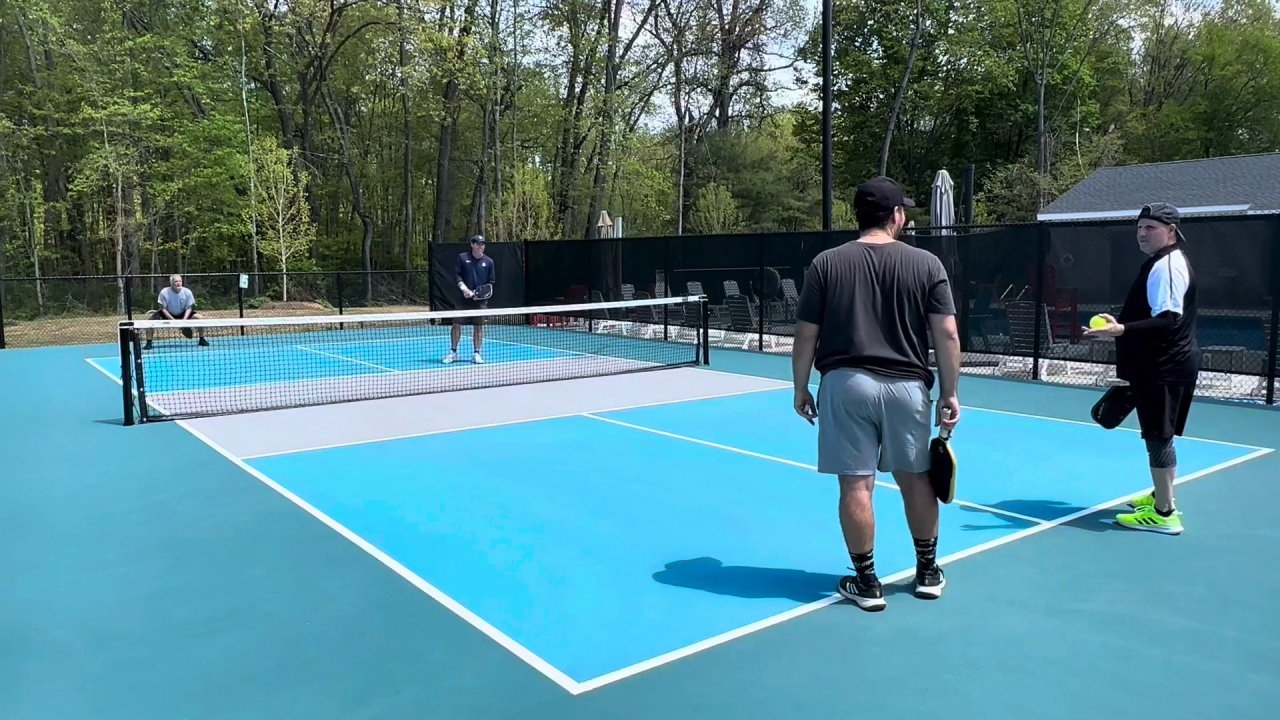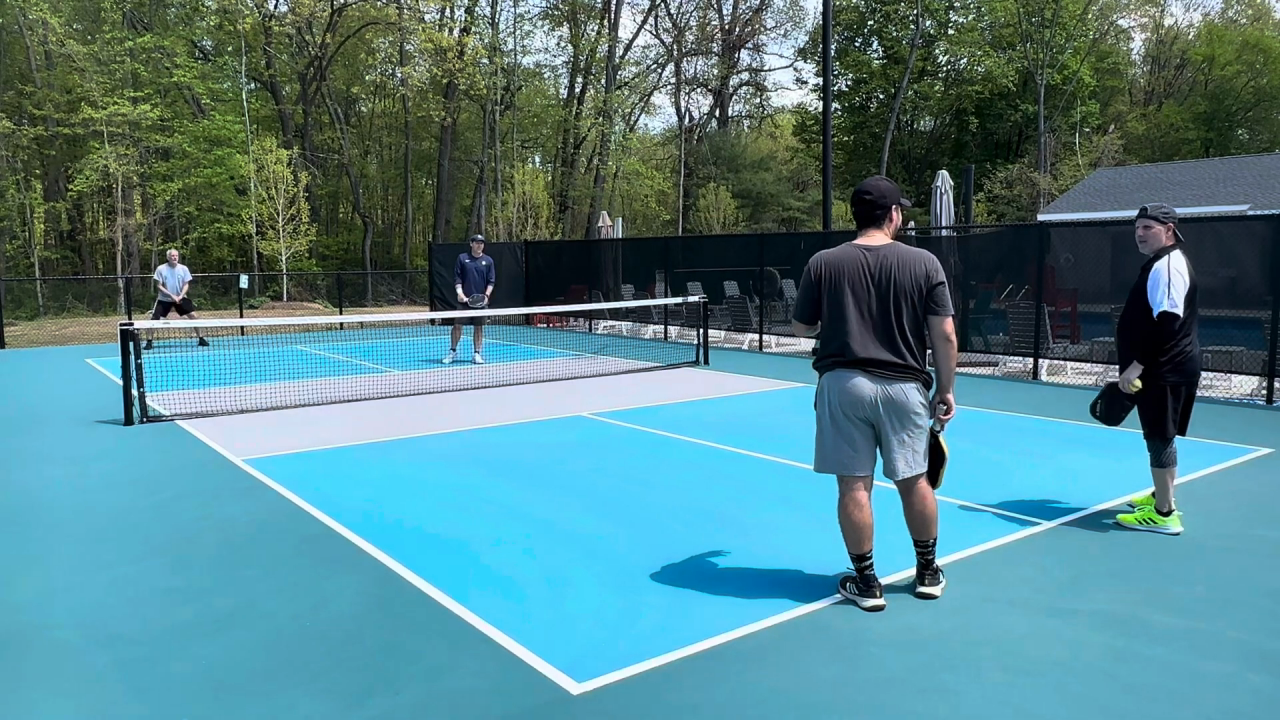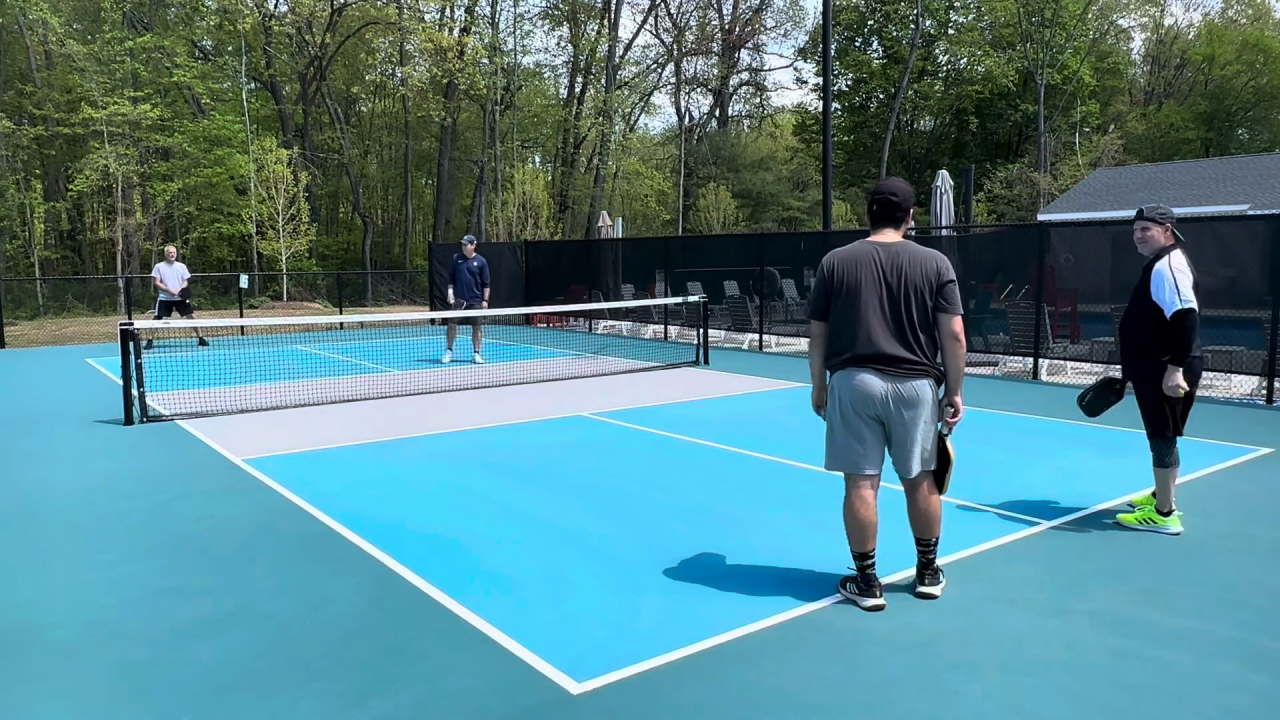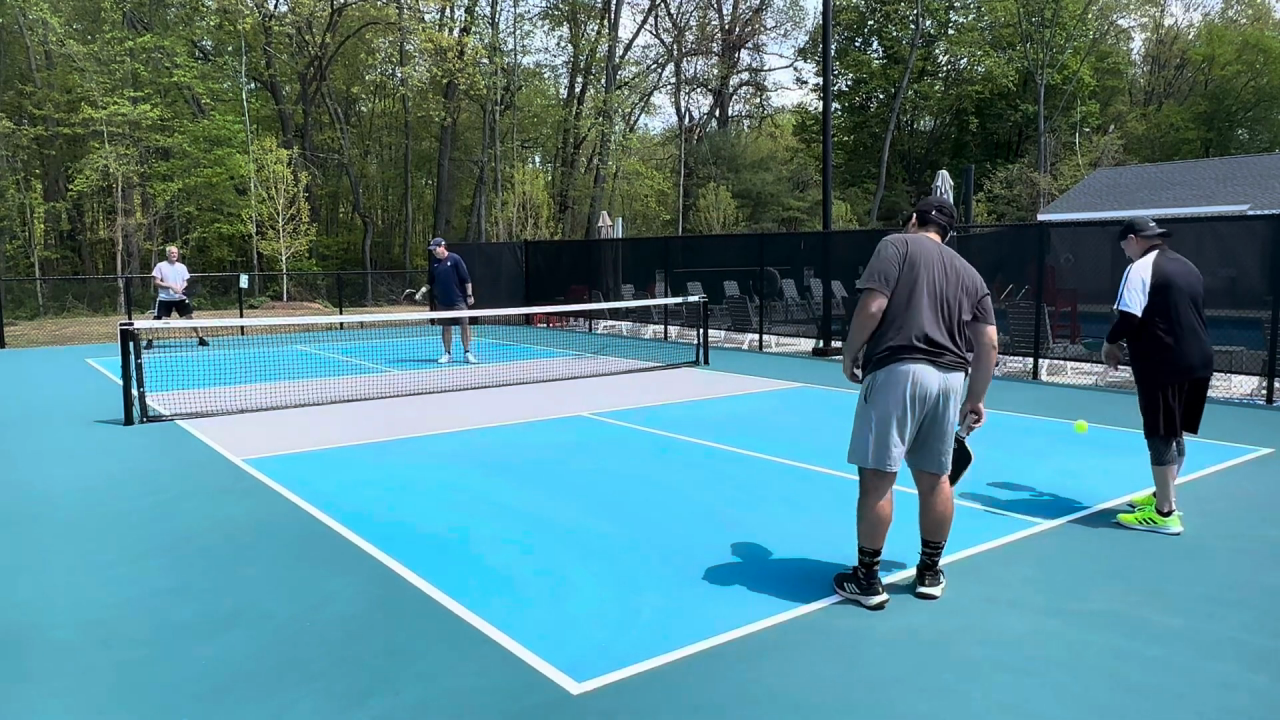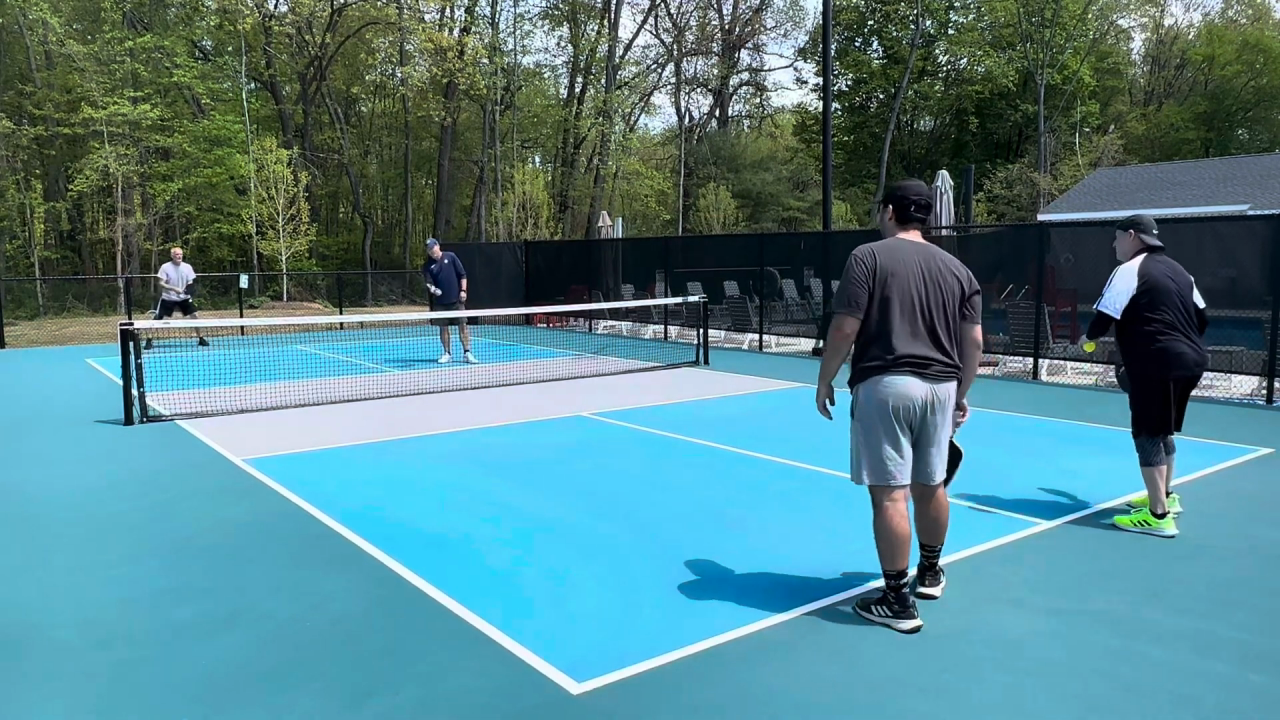
dt=0.7s
person 1, frame 1
left shoulder: (826, 263)
right shoulder: (926, 264)
left elbow: (806, 335)
right elbow: (946, 335)
left wrist: (800, 388)
right wrist: (950, 393)
left hip: (847, 383)
right hip: (906, 385)
left knee: (856, 485)
right knee: (915, 479)
left ankle: (866, 582)
right ankle: (928, 572)
person 1, frame 2
left shoulder: (823, 264)
right shoulder: (923, 263)
left elbow: (801, 328)
right elbow: (944, 336)
right wrist: (945, 390)
left hip: (844, 385)
right hip: (903, 387)
left knee: (854, 486)
right knee: (915, 481)
left ankle: (866, 583)
right ankle: (928, 573)
person 1, frame 3
left shoulder: (836, 262)
right shoulder: (934, 262)
left elbow: (818, 333)
right elbow: (953, 335)
left wrist: (819, 385)
right wrist: (954, 391)
left hip: (854, 382)
right hip: (915, 384)
left knee: (861, 484)
right knee: (921, 481)
left ankle: (866, 582)
right ankle: (928, 572)
person 1, frame 4
left shoulder: (897, 244)
right shoulder: (970, 273)
left elbow: (872, 306)
right elbow: (988, 345)
left wrist: (850, 357)
right wrist: (975, 399)
left hip: (898, 372)
right hip: (949, 378)
left knee: (876, 476)
right knee: (934, 479)
left ankle: (867, 579)
right ankle: (930, 572)
person 1, frame 5
left shoulder: (868, 257)
right shoulder: (956, 268)
left elbow: (845, 329)
right elbow: (973, 342)
left wrist: (824, 382)
right wrist: (961, 394)
left hip: (884, 387)
right hip: (938, 387)
left knee: (889, 494)
right knee: (930, 485)
left ankle: (898, 601)
right ankle: (929, 573)
person 2, frame 1
left shoulder: (1168, 266)
right shoulder: (1161, 264)
left elbow: (1167, 320)
left wrist: (1119, 330)
left hip: (1164, 369)
right hip: (1159, 367)
left knee: (1158, 437)
right knee: (1159, 435)
left ankle: (1164, 513)
right ankle: (1161, 497)
person 2, frame 2
left shoulder: (1166, 266)
right shoulder: (1161, 263)
left elbow: (1168, 323)
left wrist: (1135, 367)
right wrist: (1138, 366)
left hip: (1164, 371)
right hip: (1162, 369)
left knee: (1159, 436)
right knee: (1161, 435)
left ankle: (1164, 514)
right ankle: (1162, 497)
person 2, frame 3
left shoulder: (1168, 266)
right shoulder: (1160, 264)
left elbow: (1186, 320)
left wrist: (1174, 369)
right wrist: (1136, 370)
left hip: (1165, 371)
right hip: (1155, 369)
left knee: (1161, 437)
right knee: (1161, 435)
left ankle: (1164, 514)
right ankle: (1161, 497)
person 2, frame 4
left shoulder: (1140, 268)
right shoulder: (1188, 267)
left elbow: (1128, 318)
left wrist: (1111, 342)
left hip: (1164, 366)
right hip: (1196, 361)
left knee: (1159, 435)
right knee: (1173, 433)
left ankle: (1164, 513)
right ankle: (1163, 496)
person 2, frame 5
left shoulder: (1129, 270)
right shoulder: (1178, 270)
left elbow: (1104, 318)
right elbow: (1202, 318)
left wrist: (1088, 335)
left hip: (1156, 366)
right hip: (1189, 361)
left knee: (1147, 434)
right knee: (1161, 431)
left ankle: (1159, 515)
right ankle: (1165, 497)
